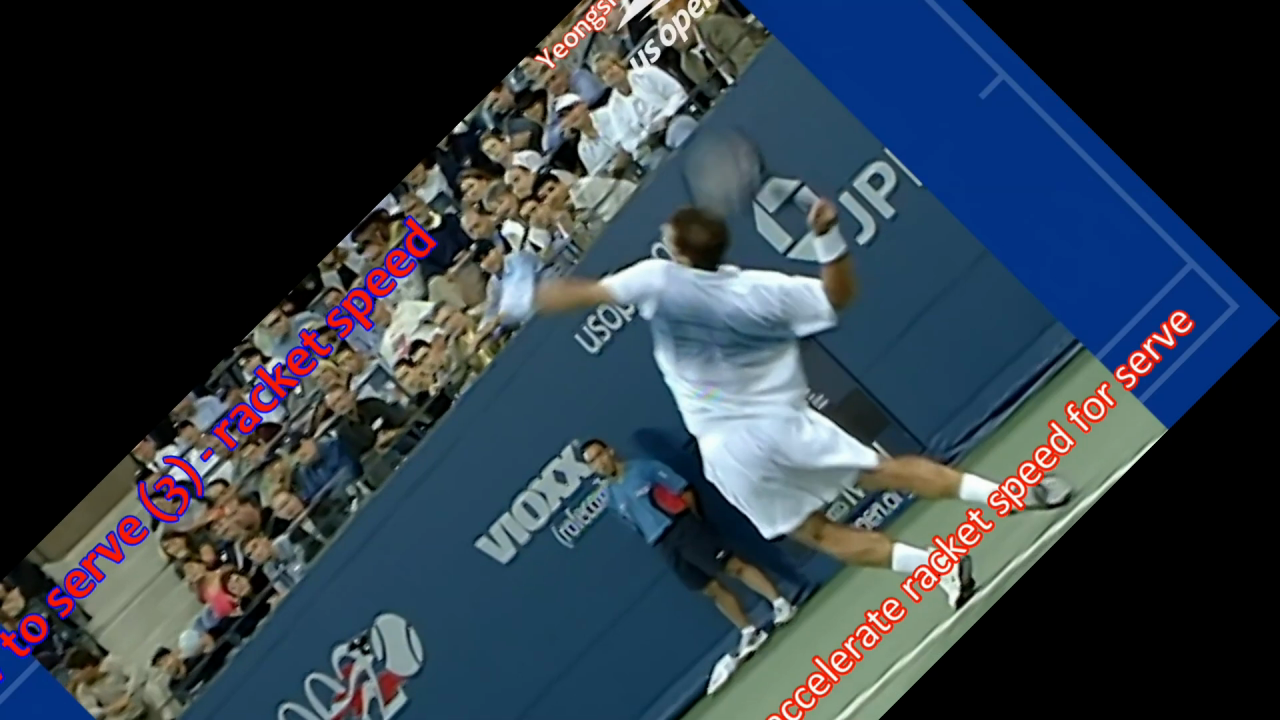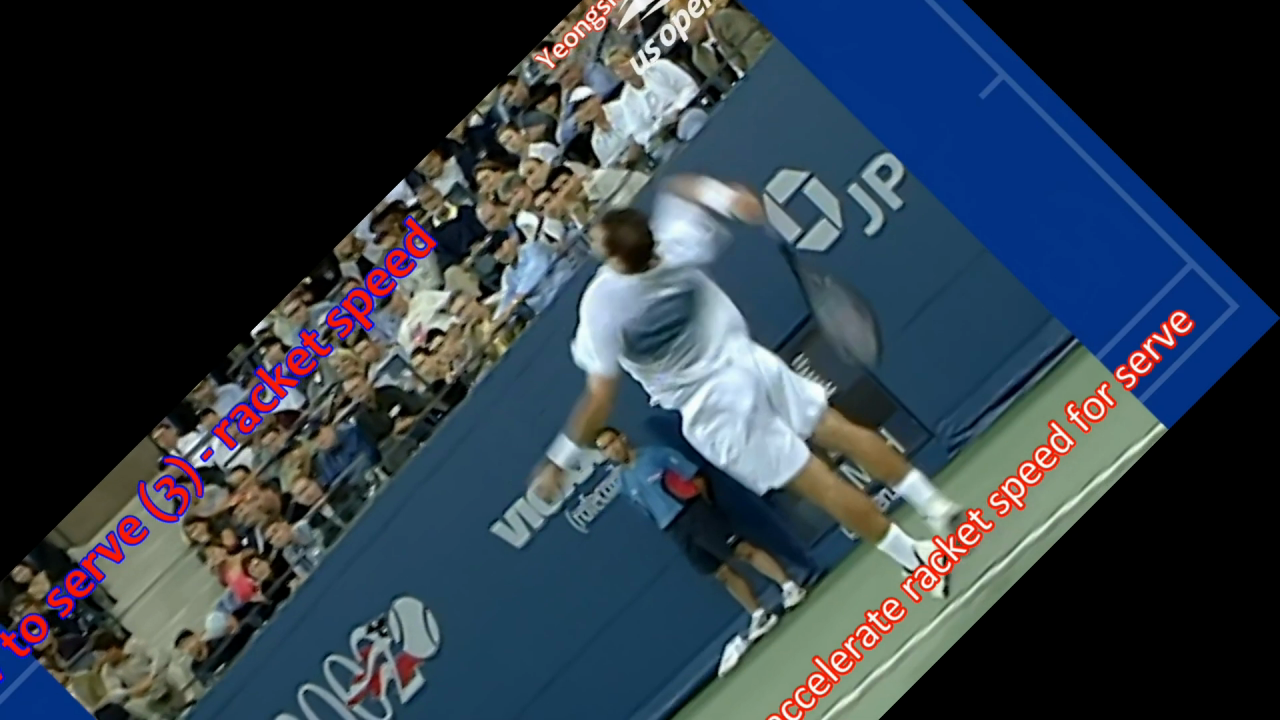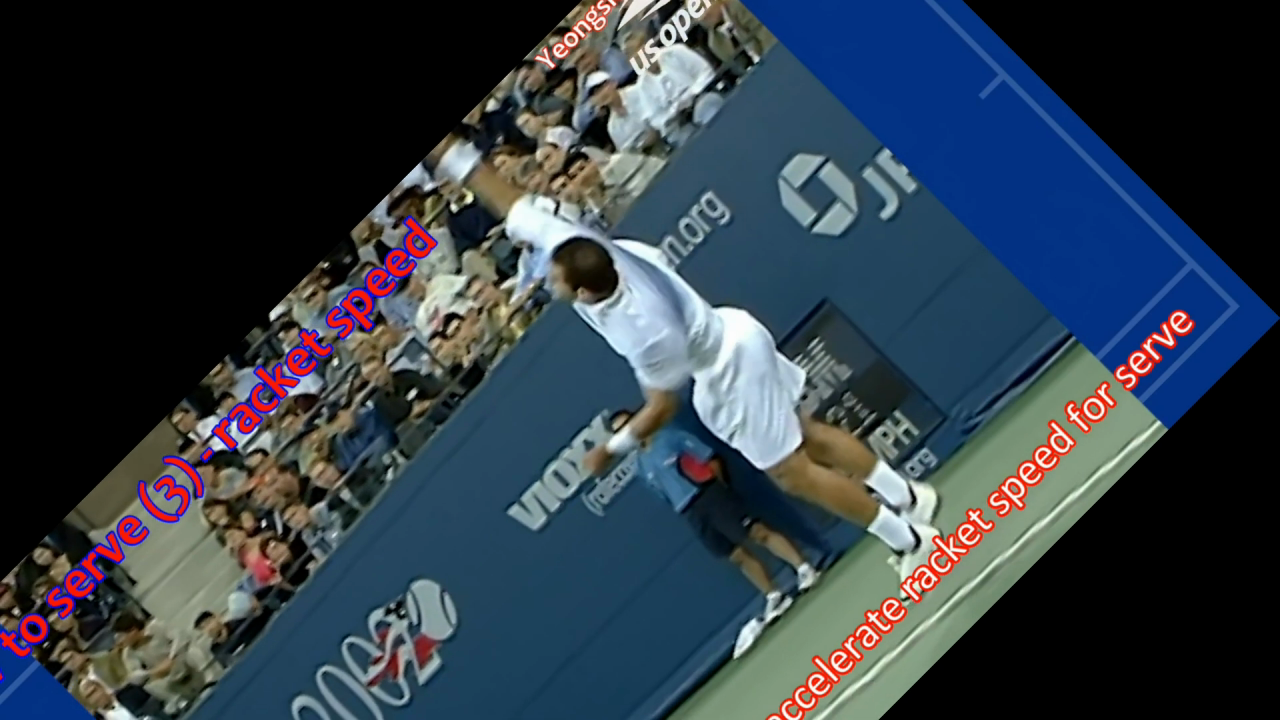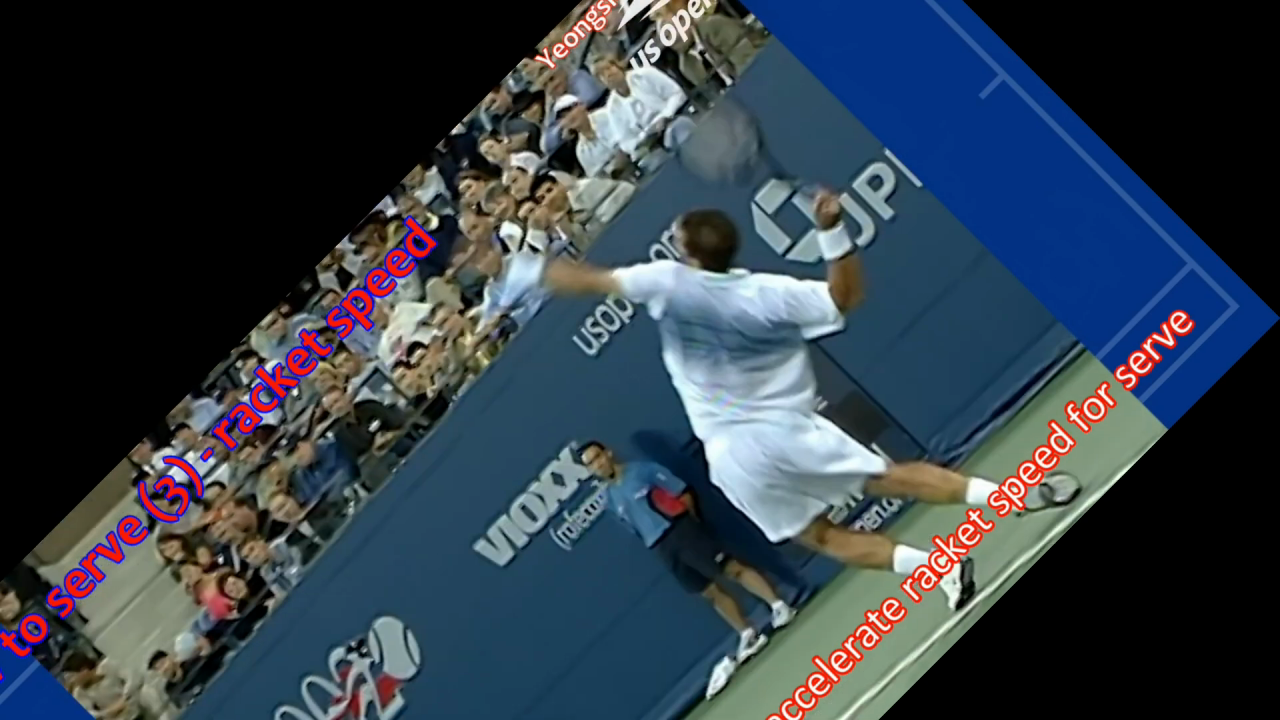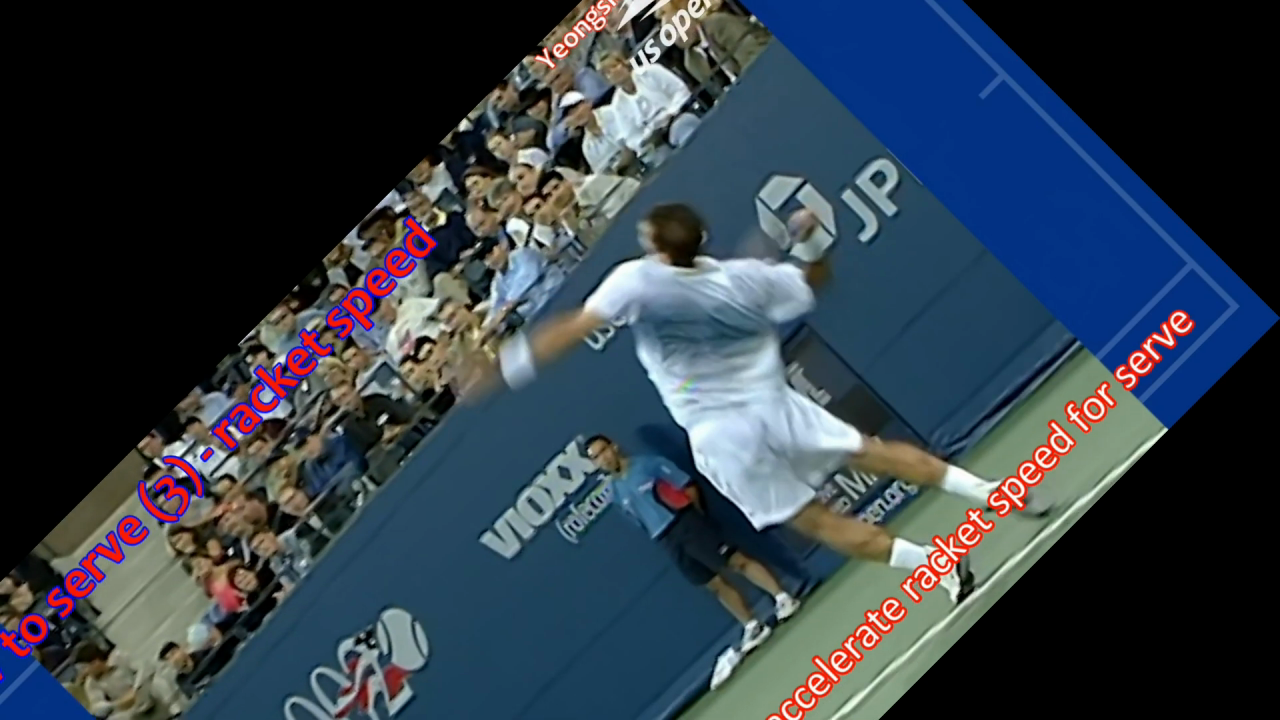
dt=1s
person 1, frame 1
left shoulder: (659, 280)
right shoulder: (763, 289)
left elbow: (585, 293)
right elbow: (839, 296)
left wrist: (515, 294)
right wrist: (826, 234)
left hip: (729, 451)
right hip: (786, 425)
left knee: (817, 533)
right knee: (885, 470)
left ankle: (936, 568)
person 1, frame 2
left shoulder: (603, 305)
right shoulder: (677, 247)
left elbow: (600, 396)
right elbow: (684, 189)
left wrist: (560, 461)
right wrist: (727, 197)
left hip: (716, 410)
right hip: (752, 365)
left knee: (819, 483)
right knee: (841, 432)
left ankle: (918, 559)
right ankle: (935, 506)
person 1, frame 3
left shoulder: (646, 332)
right shoulder: (596, 250)
left elbow: (662, 406)
right elbow: (517, 206)
left wrist: (613, 448)
right wrist: (460, 159)
left hip: (729, 374)
right hip: (731, 334)
left knee: (792, 473)
right knee: (805, 435)
left ankle: (907, 538)
right ankle: (905, 495)
person 1, frame 4
left shoulder: (668, 281)
right shoulder: (771, 293)
left elbow: (589, 281)
right elbow: (846, 297)
left wrist: (538, 272)
right wrist: (831, 231)
left hip: (737, 454)
right hip: (792, 430)
left knee: (817, 536)
right knee: (887, 478)
left ankle: (928, 567)
person 1, frame 5
left shoulder: (636, 281)
right shoulder: (744, 276)
left elbow: (571, 330)
right elbow: (814, 284)
left wrist: (503, 365)
right wrist: (807, 241)
left hip: (721, 439)
right hip: (774, 408)
left knee: (813, 522)
right knee: (875, 453)
left ankle: (933, 563)
right ankle: (994, 490)
person 2, frame 1
left shoulder: (644, 467)
right shoulder: (611, 497)
left elbow: (685, 491)
right elbow: (637, 526)
left wrist: (691, 520)
left hip: (683, 527)
right hip: (665, 546)
left knee: (733, 565)
right knee: (712, 589)
left ankle: (780, 603)
right ankle: (750, 633)
person 2, frame 2
left shoulder: (655, 455)
right shoulder: (624, 481)
left elbow: (696, 478)
right elbow: (648, 511)
left wrist: (703, 507)
left hip: (694, 512)
right hip: (676, 531)
left knee: (743, 550)
right knee: (723, 574)
left ankle: (789, 586)
right ankle: (760, 617)
person 2, frame 3
left shoulder: (671, 437)
right shoulder: (640, 465)
left elbow: (711, 460)
right elbow: (663, 493)
left wrist: (719, 487)
left hip: (710, 494)
right hip: (692, 514)
left knee: (758, 532)
right knee: (738, 556)
left ankle: (803, 568)
right ankle: (775, 599)
person 2, frame 4
left shoulder: (644, 469)
right shoulder: (611, 500)
left elbow: (683, 493)
right elbow: (638, 529)
left wrist: (689, 521)
left hip: (682, 529)
right hip: (665, 548)
left knee: (731, 569)
right knee: (711, 593)
left ankle: (778, 606)
right ankle: (749, 636)
person 2, frame 5
left shoulder: (648, 464)
right shoulder: (615, 492)
left elbow: (688, 487)
left wrist: (693, 515)
right wrist: (659, 535)
left hip: (686, 523)
right hip: (669, 542)
left knee: (736, 561)
right knee: (715, 584)
left ankle: (782, 598)
right ankle: (753, 629)
